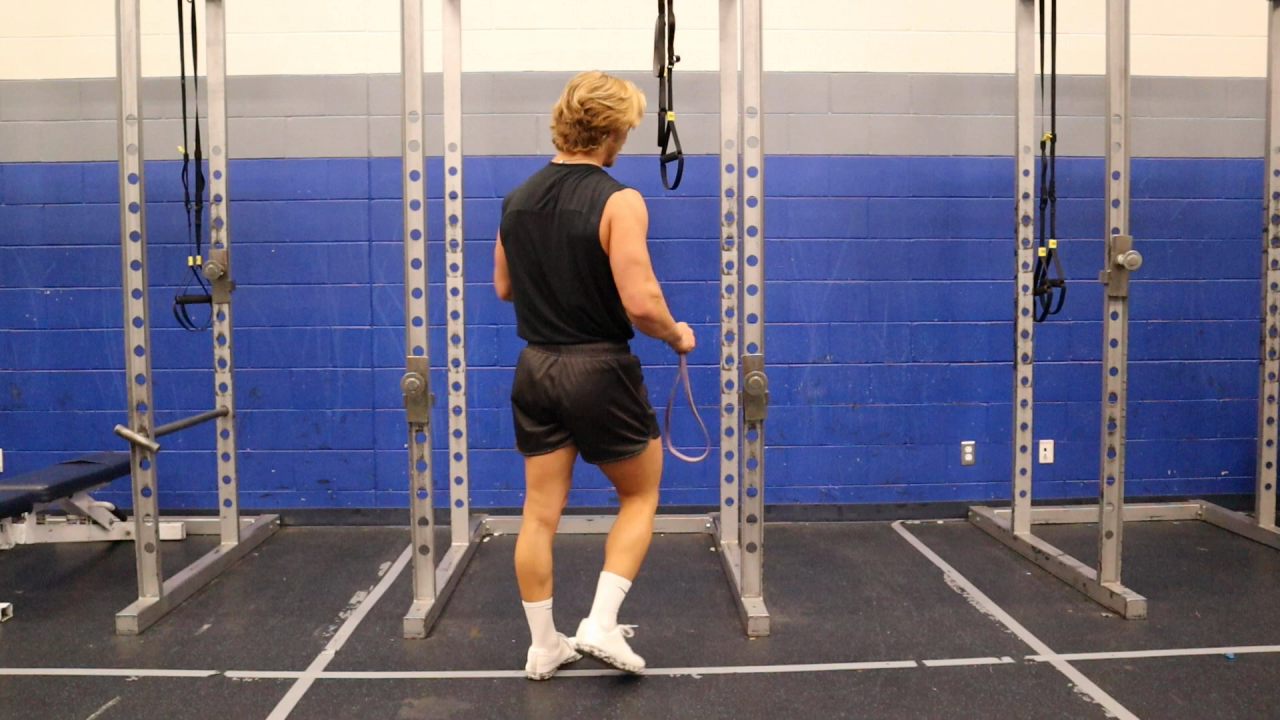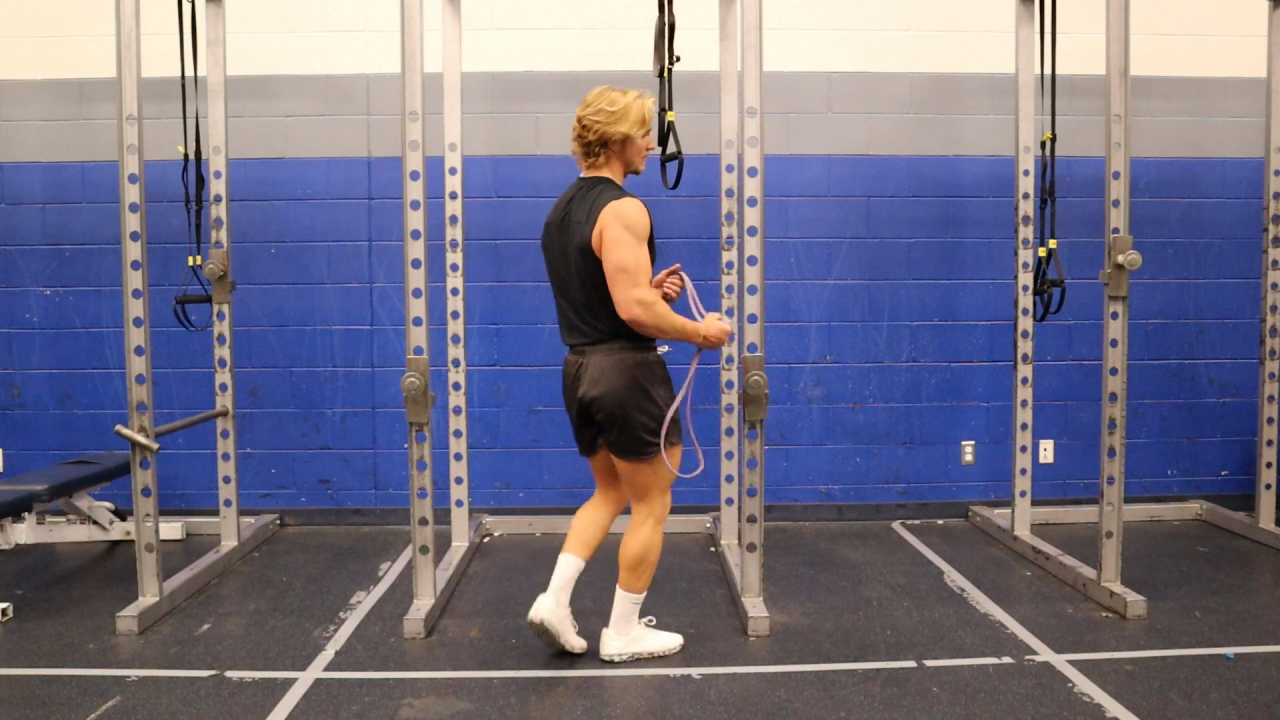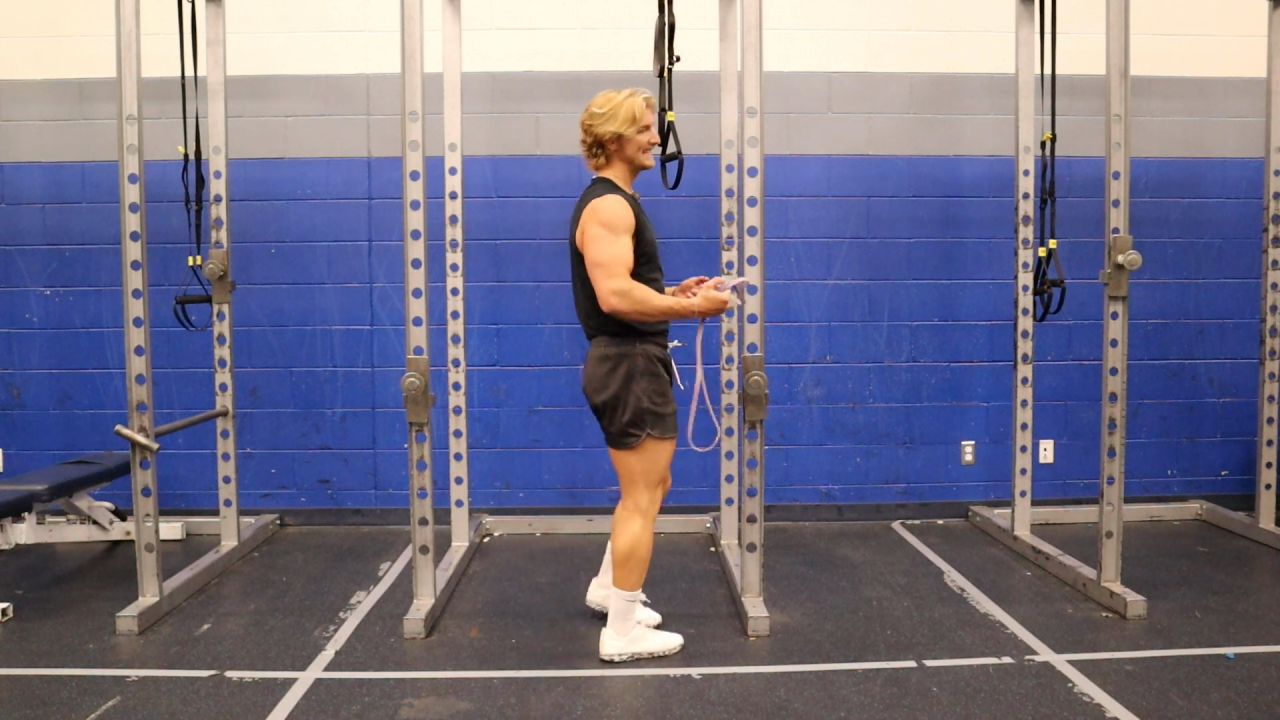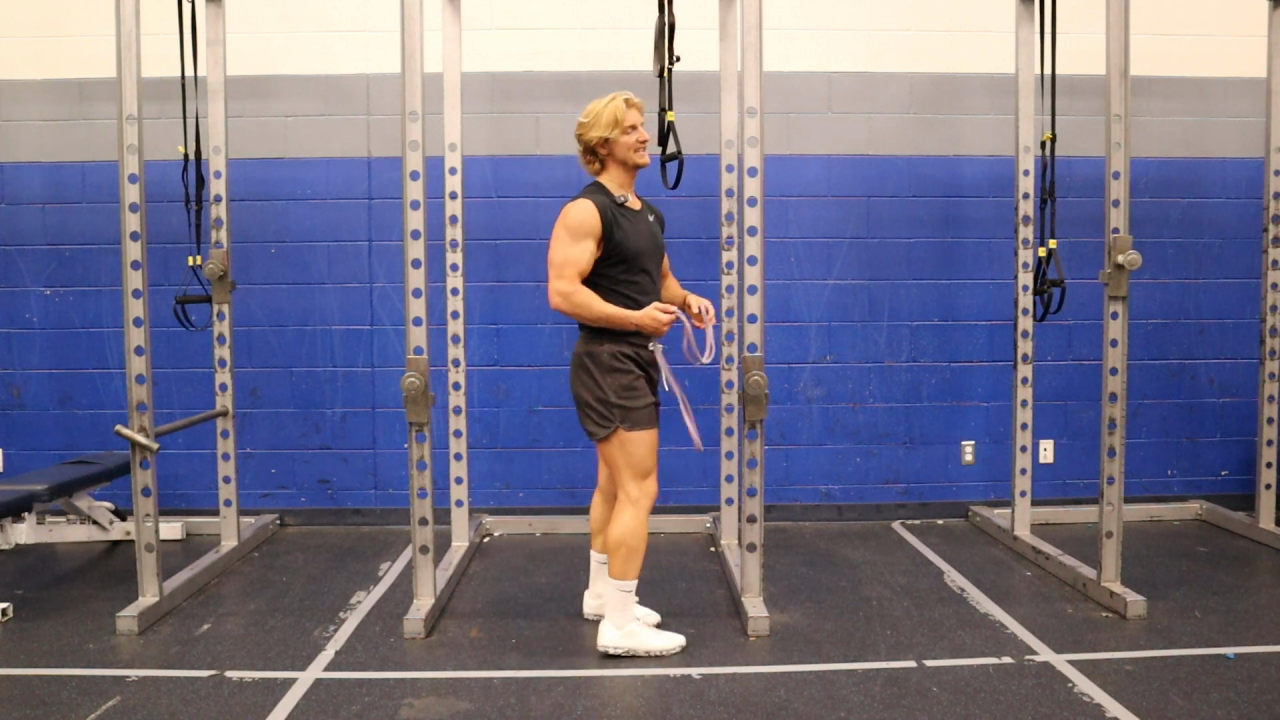
dt=0.3s
person 1, frame 1
left shoulder: (518, 199)
right shoulder: (618, 200)
left elbow: (505, 287)
right elbow: (641, 304)
right wrist: (677, 333)
left hip: (536, 368)
right hip: (601, 370)
left knee: (541, 513)
right knee: (640, 496)
left ankle: (543, 644)
right ankle: (601, 623)
person 1, frame 2
left shoulder: (562, 210)
right shoulder: (622, 210)
right elbow: (636, 310)
left wrist: (650, 287)
right wrist: (701, 332)
left hip: (581, 370)
right hip: (628, 372)
left knee: (610, 495)
right knee: (651, 506)
left ankle: (555, 599)
right ankle: (623, 633)
person 1, frame 3
left shoulder: (616, 204)
right shoulder: (607, 206)
right elbow: (615, 295)
left wrist: (679, 292)
right wrist: (691, 307)
left hip: (628, 363)
right hip: (629, 365)
left knee: (643, 488)
right knee: (644, 499)
left ankle: (608, 587)
right ankle: (623, 632)
person 1, frame 4
left shoulder: (648, 213)
right shoulder: (585, 211)
right elbow: (563, 294)
left wrist: (685, 300)
right wrist: (638, 318)
left hip: (635, 361)
right hip: (607, 361)
left knee: (614, 486)
right knee: (639, 491)
left ankle: (601, 593)
right ankle: (620, 626)
